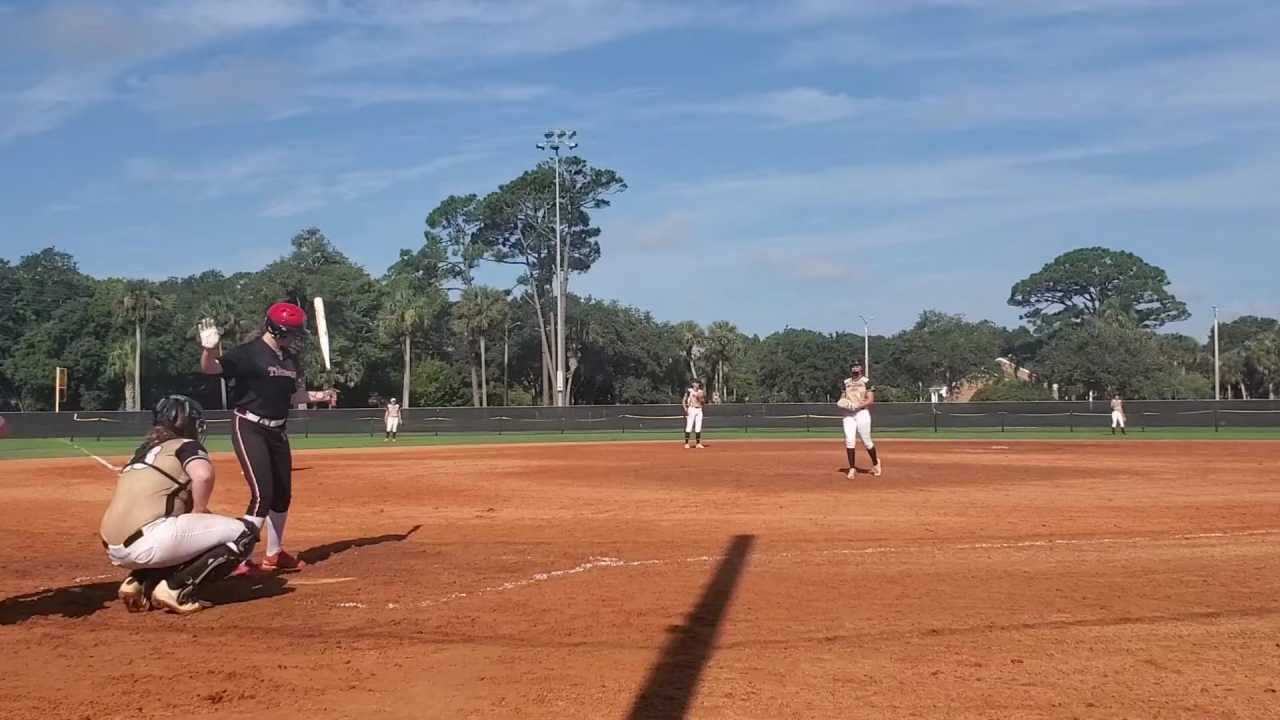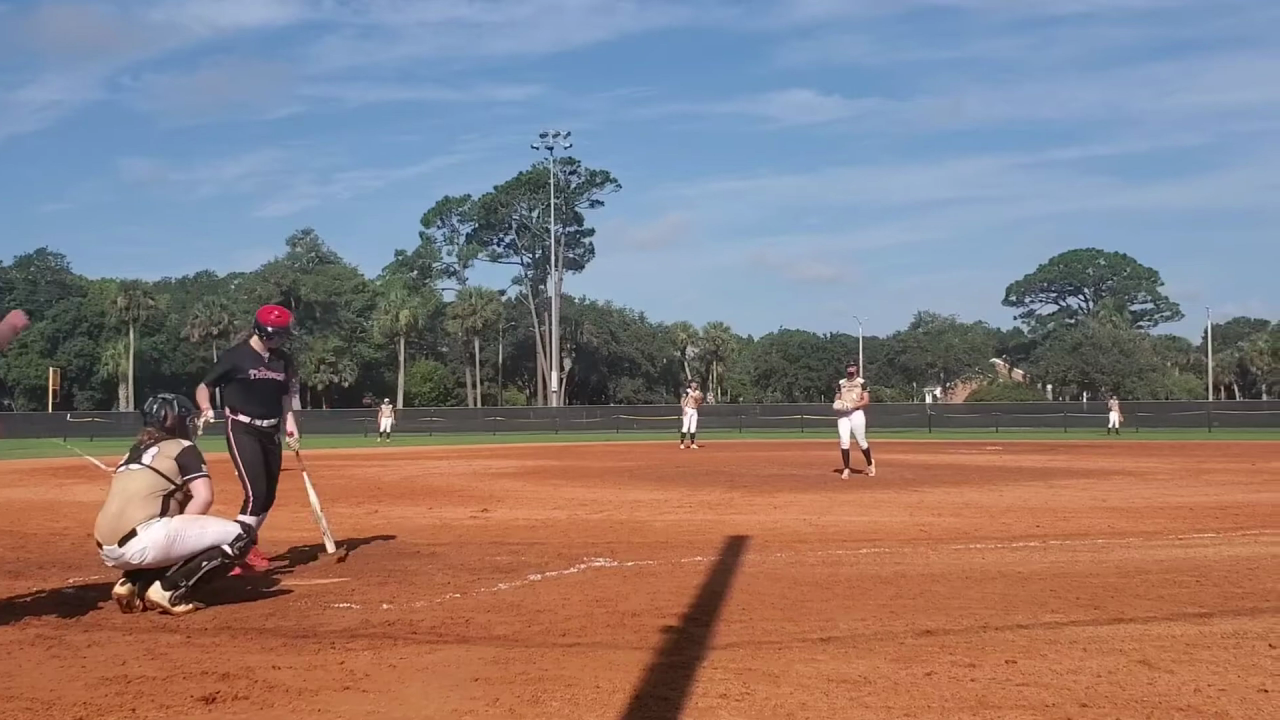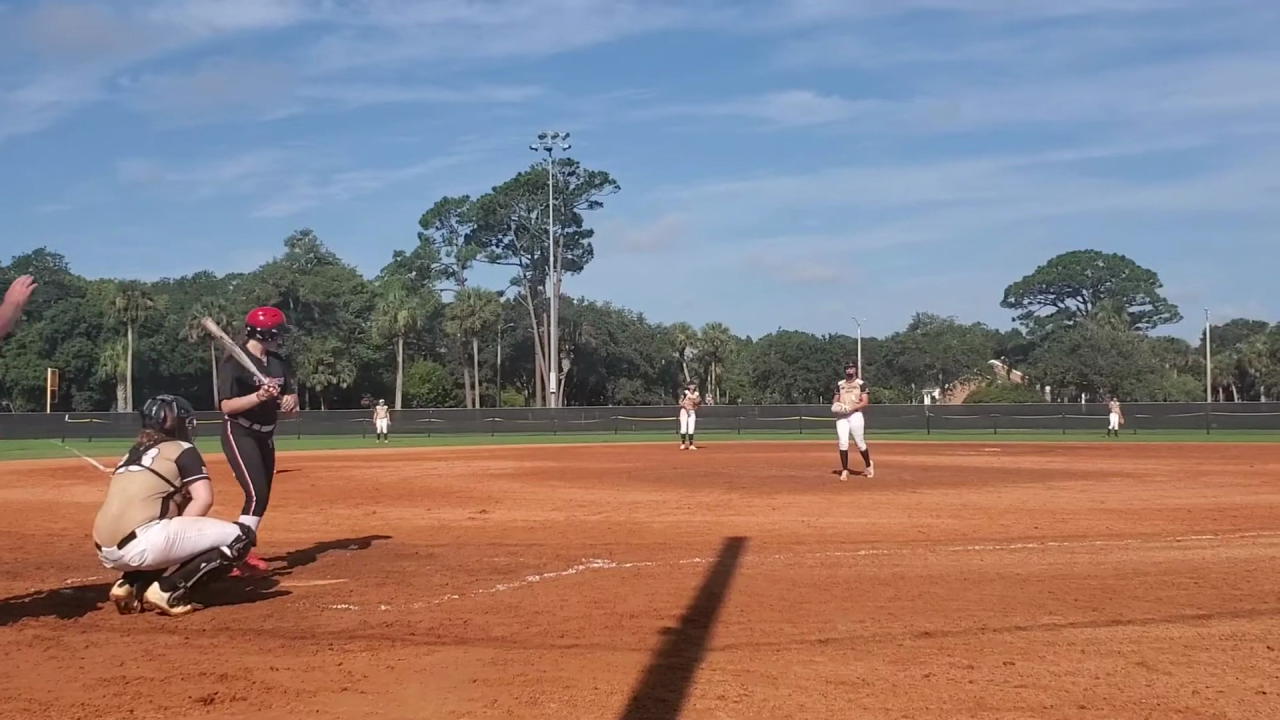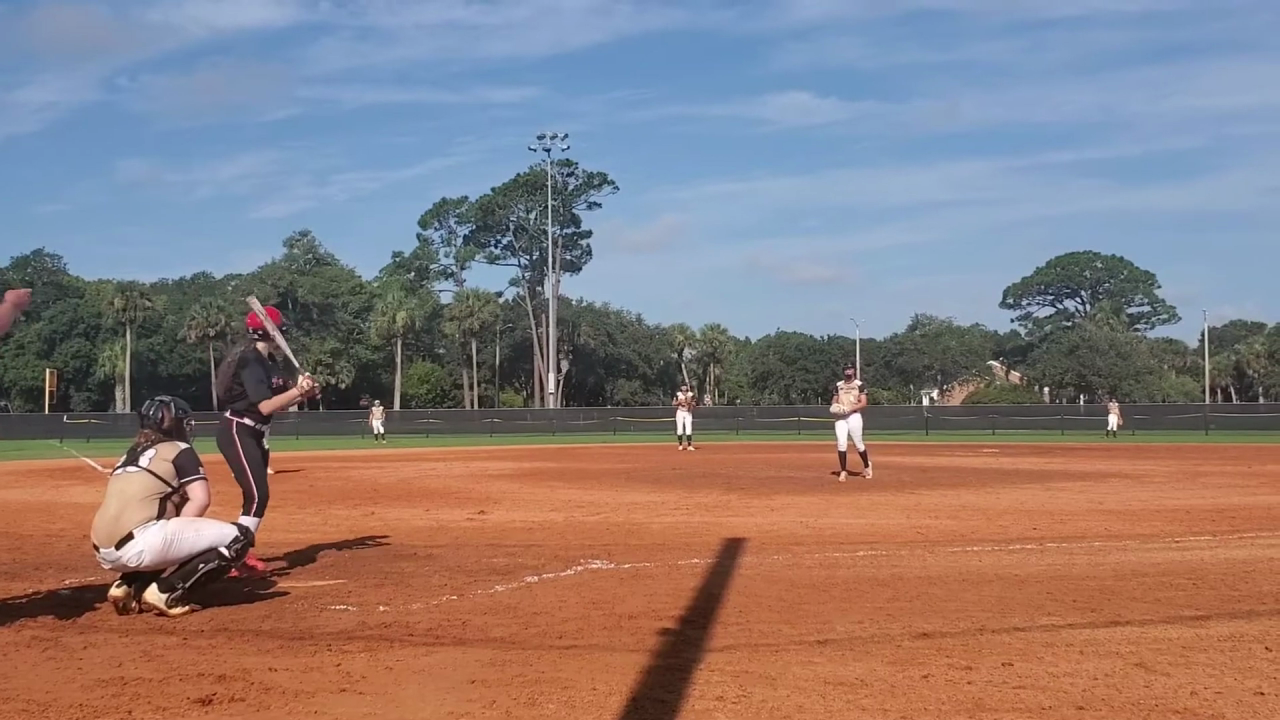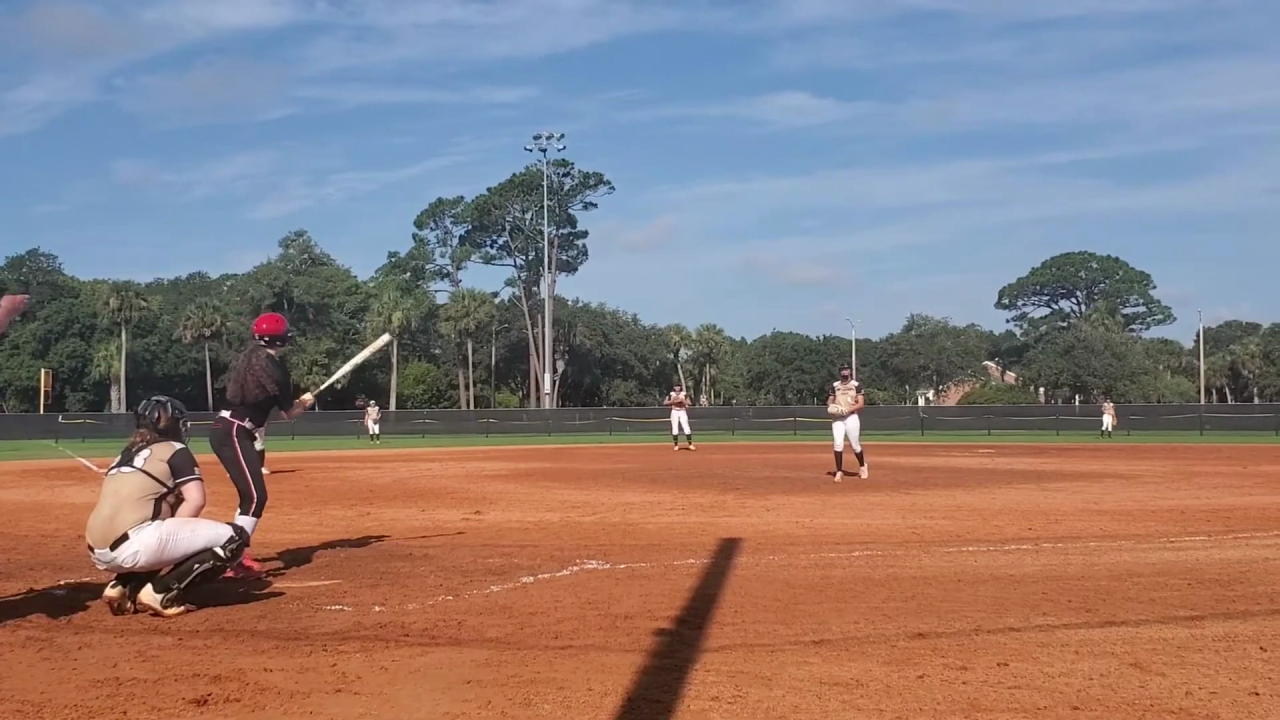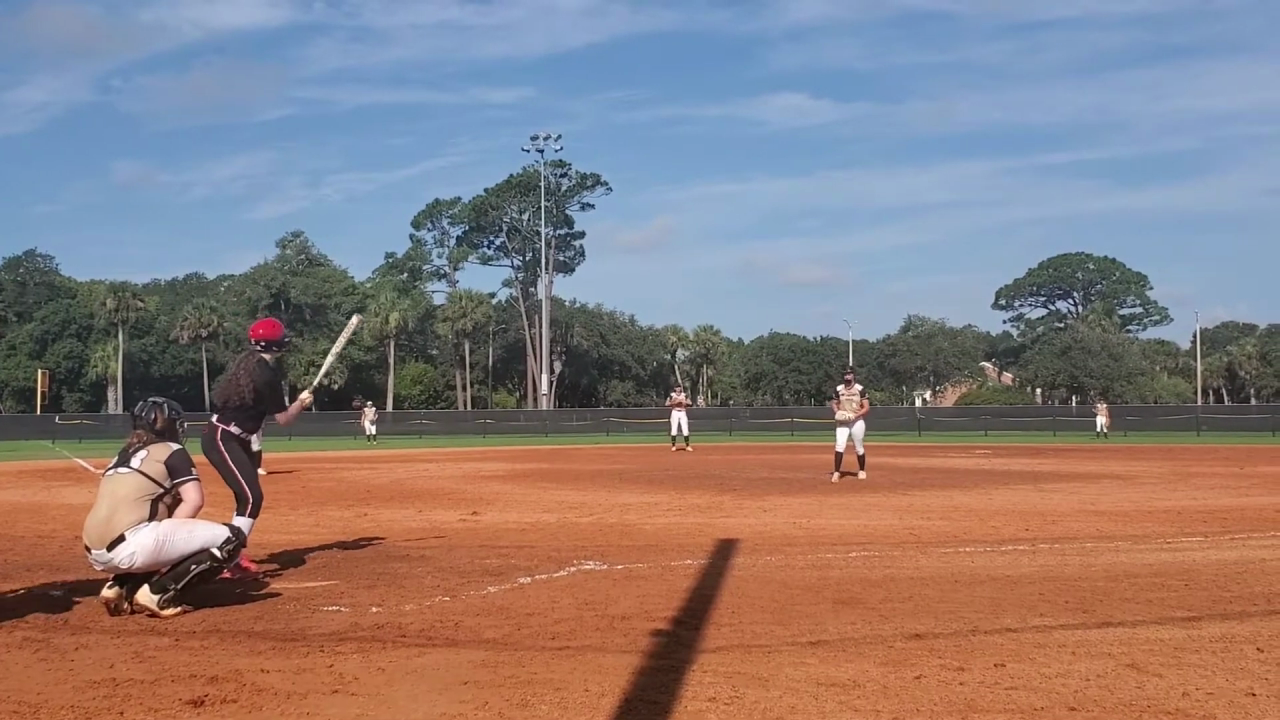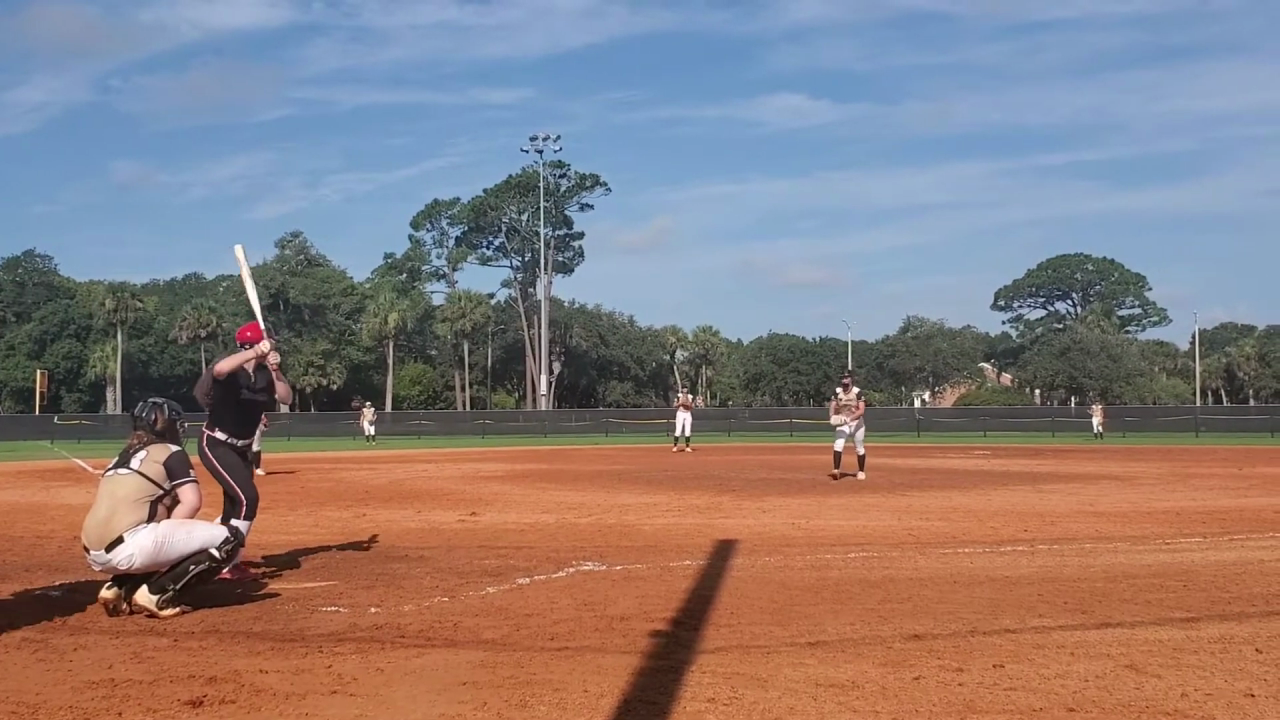
dt=0.4s
person 1, frame 1
left shoulder: (290, 358)
right shoulder: (249, 352)
right elbow: (211, 368)
left wrist: (321, 396)
right wrist: (210, 350)
left hip: (277, 431)
right hip: (250, 429)
left knee: (282, 494)
right knee: (263, 494)
left ankle: (274, 554)
person 1, frame 2
left shoulder: (283, 359)
right shoulder: (236, 355)
right elbow: (204, 387)
left wrist: (292, 427)
right wrist: (206, 409)
left hip: (271, 433)
right hip: (242, 431)
left knee: (268, 495)
right knee: (255, 493)
left ankle: (247, 547)
person 1, frame 3
left shoulder: (278, 362)
right shoulder: (236, 362)
left elbow: (288, 401)
right elbow: (226, 406)
left wrist: (289, 401)
right wrist: (260, 395)
left hip: (265, 436)
right hip: (240, 434)
left knee: (262, 496)
right knee: (256, 494)
person 1, frame 4
left shoulder: (265, 361)
right shoulder: (252, 362)
left elbow: (277, 398)
right elbow: (266, 406)
left wrist: (302, 390)
right wrist: (298, 389)
left hip: (251, 434)
right hip: (237, 433)
left knee: (255, 496)
right knee: (258, 496)
person 1, frame 5
left shoulder: (251, 359)
right shoulder: (276, 369)
right elbow: (290, 413)
left wrist: (297, 401)
right wrist: (304, 403)
left hip: (227, 431)
right hip: (233, 434)
left knee: (250, 495)
right knee: (256, 497)
right ankle: (233, 560)
person 1, frame 6
left shoulder: (251, 366)
right shoulder: (267, 374)
right elbow: (282, 419)
left wrist: (295, 405)
right wrist: (300, 403)
left hip: (237, 440)
right hip: (222, 439)
left knee: (248, 498)
right knee: (252, 497)
right ankle: (230, 562)
person 1, frame 7
left shoulder: (263, 375)
right shoulder: (231, 373)
left elbow: (285, 399)
right elbow: (218, 368)
left wrist: (275, 369)
right wrist: (255, 352)
left hip: (242, 448)
right hip: (216, 445)
left knee: (234, 507)
right knee: (247, 498)
right ankle: (230, 565)
person 2, frame 1
left shoulder: (143, 451)
right shoulder: (186, 445)
right elbow: (203, 475)
right wrist: (198, 513)
left hip: (115, 548)
right hip: (147, 539)
right knee: (244, 532)
left ankle: (139, 583)
right ankle: (175, 589)
person 2, frame 2
left shoulder: (135, 451)
right shoulder: (182, 447)
right elbow: (204, 497)
right wrist: (180, 534)
left hip: (108, 548)
right hip: (141, 540)
right knee: (241, 534)
left ankle: (133, 585)
right ankle: (169, 590)
person 2, frame 3
left shoulder: (134, 453)
right shoulder: (182, 449)
right elbow: (204, 498)
right wrist: (179, 534)
left hip: (107, 550)
right hip: (140, 542)
right knee: (240, 536)
left ankle: (130, 585)
right ankle: (167, 591)
person 2, frame 4
left shoulder: (132, 453)
right shoulder: (179, 450)
right elbow: (200, 499)
right wrist: (177, 536)
right hip: (138, 543)
right knee: (239, 536)
left ankle: (127, 587)
right ankle: (165, 592)
person 2, frame 5
left shoulder: (127, 453)
right shoulder: (174, 450)
right elbow: (196, 500)
right wrist: (171, 536)
left hip: (100, 552)
right hip: (132, 544)
right knee: (233, 537)
left ankle: (122, 586)
right ankle: (160, 592)
person 2, frame 6
left shoulder: (124, 454)
right shoulder: (171, 450)
right elbow: (194, 500)
right wrist: (168, 538)
left hip: (96, 553)
right hip: (129, 546)
right knee: (231, 538)
left ankle: (119, 588)
right ankle: (158, 594)
person 2, frame 7
left shoulder: (124, 456)
right shoulder: (171, 452)
right elbow: (191, 503)
right wrist: (168, 535)
left hip: (96, 553)
right hip: (128, 547)
right knee: (229, 538)
left ankle: (117, 589)
right ankle: (157, 594)
